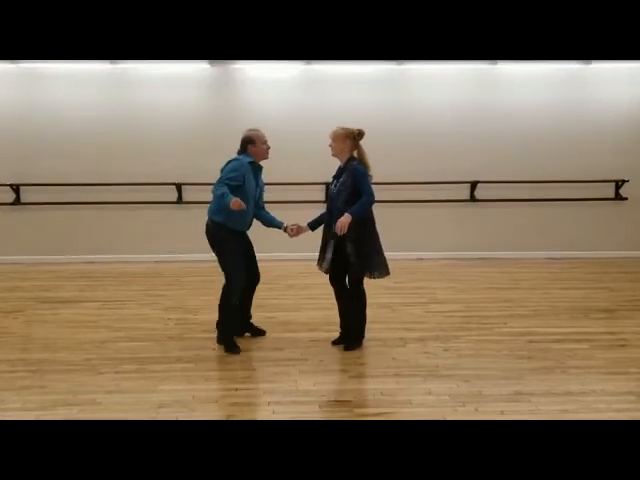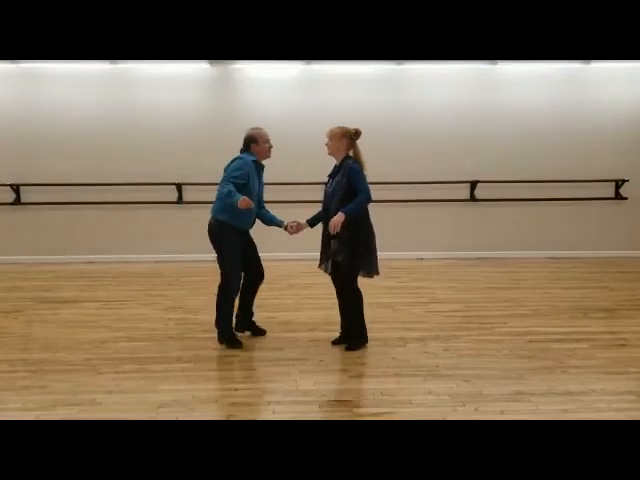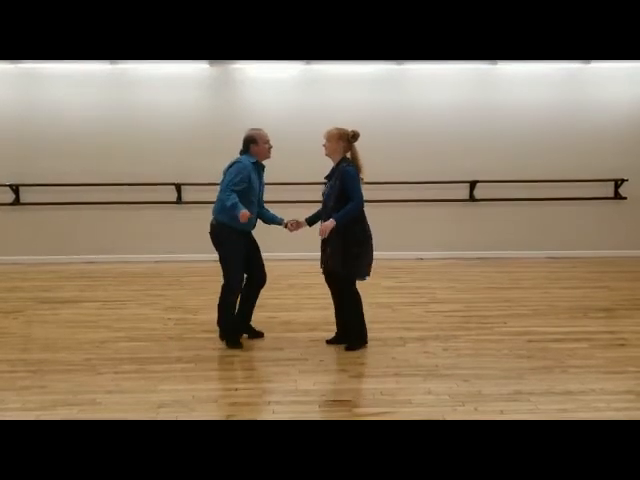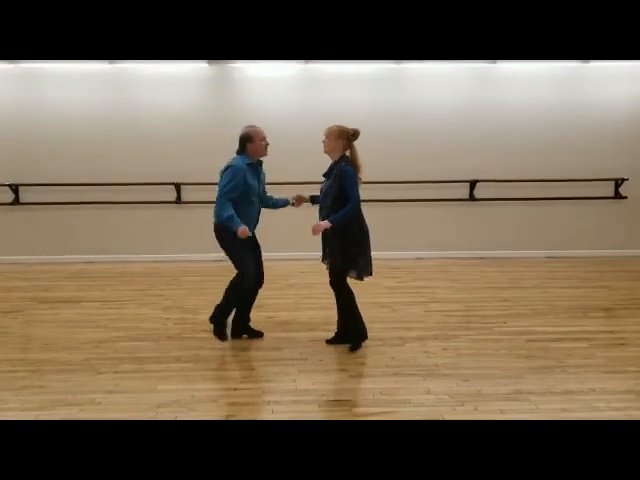
dt=0.2s
person 1, frame 1
left shoulder: (357, 169)
right shoulder: (340, 172)
left elbow: (369, 198)
right elbow: (332, 209)
left wrist: (349, 215)
right wrist: (308, 227)
left hip: (358, 237)
right hip: (341, 238)
left knee: (355, 284)
right knee: (336, 280)
left ankle: (356, 335)
right ankle: (347, 332)
person 1, frame 2
left shoulder: (352, 168)
right shoulder: (337, 170)
left elbow: (366, 197)
right elbow: (329, 207)
left wrist: (343, 214)
right wrist: (307, 224)
left hip: (355, 235)
right hip: (340, 236)
left knee: (349, 283)
right knee: (339, 280)
left ankle: (359, 335)
right ankle: (348, 332)
person 1, frame 3
left shoulder: (348, 170)
right shoulder: (336, 171)
left elbow: (357, 202)
left wrist: (334, 221)
right wrist: (306, 221)
left hip: (352, 237)
right hip: (338, 238)
left knee: (346, 284)
right knee: (333, 280)
left ankle: (359, 336)
right ankle: (345, 332)
person 1, frame 4
left shoulder: (346, 169)
right shoulder: (335, 168)
left elbow: (354, 204)
left wrist: (329, 222)
right wrist: (311, 199)
left hip: (349, 235)
right hip: (338, 236)
left knee: (338, 281)
right knee: (337, 281)
left ankle: (358, 332)
right ankle: (345, 332)
person 2, frame 1
left shoulder: (257, 174)
right shoulder: (238, 165)
left elbow: (259, 211)
right elbow: (219, 188)
left wrist: (282, 226)
right wrist: (230, 200)
left hip: (238, 232)
right hip: (221, 230)
left knee: (252, 276)
right knee: (234, 280)
left ankle: (242, 323)
right ankle: (225, 333)
person 2, frame 2
left shoulder: (258, 170)
right shoulder: (242, 164)
left elbow: (259, 209)
right elbow: (225, 186)
left wrist: (282, 224)
right wrist: (238, 199)
left hip: (240, 231)
right hip: (223, 229)
left knee: (256, 273)
right knee: (231, 280)
left ankle: (244, 321)
right ankle: (224, 332)
person 2, frame 3
left shoulder: (258, 171)
right shoulder: (241, 167)
left elbow: (259, 210)
right elbow: (226, 195)
left wrist: (282, 222)
right wrist: (238, 210)
left hip: (243, 233)
right hip: (226, 231)
left knee: (258, 277)
right knee: (234, 281)
left ankle: (241, 323)
right ankle: (227, 331)
person 2, frame 4
left shoulder: (257, 168)
right shoulder: (237, 168)
left elbow: (262, 199)
right elbow: (222, 201)
left wrist: (288, 201)
right wrist: (237, 225)
left hip: (247, 231)
right hip: (230, 231)
left knee: (257, 278)
right knee: (247, 273)
left ankle: (241, 324)
right ankle: (220, 316)
